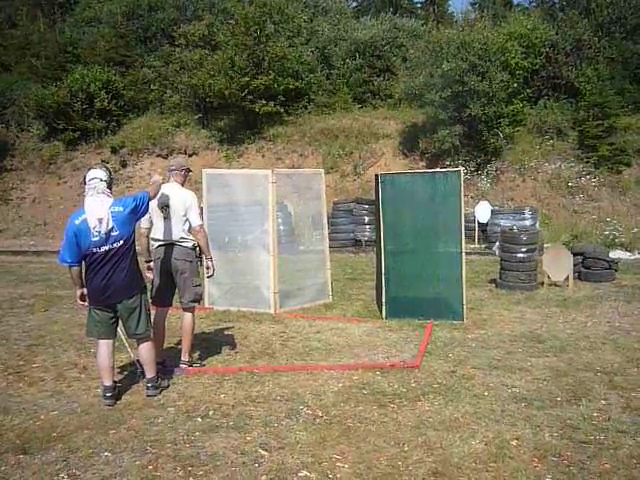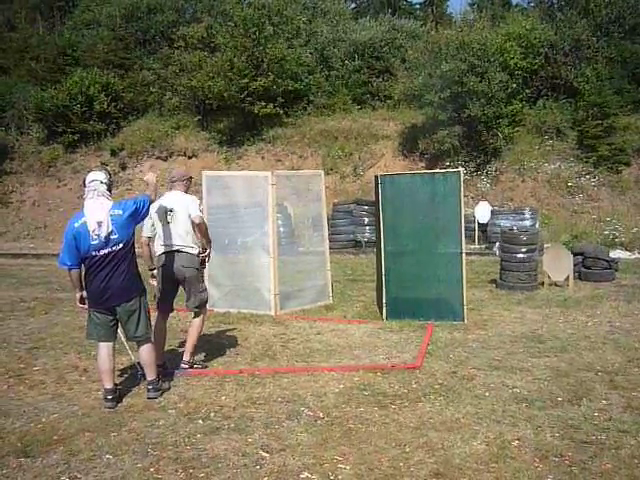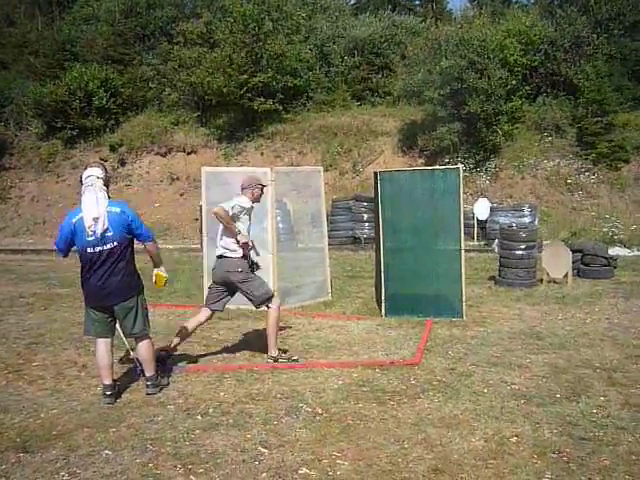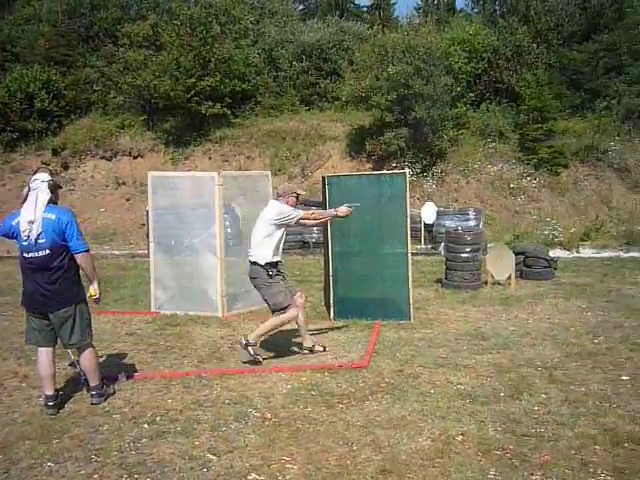
dt=0.5s
person 1, frame 1
left shoulder: (76, 220)
right shoulder: (125, 207)
left elbow: (73, 262)
right elbow: (149, 195)
left wrist: (79, 287)
right wrist: (157, 182)
left hip: (98, 292)
right hip: (130, 288)
left knee: (104, 340)
right knee: (143, 336)
left ankle: (108, 391)
right ankle: (152, 382)
person 1, frame 2
left shoulder: (75, 223)
right shoulder: (124, 211)
left elbow: (72, 265)
right elbow: (149, 199)
left wrist: (79, 291)
right wrist: (152, 183)
left hip: (98, 295)
right hip: (129, 291)
left knee: (104, 343)
right knee: (143, 338)
left ankle: (109, 393)
right ankle: (153, 384)
person 1, frame 3
left shoulder: (73, 217)
right shoulder: (122, 210)
left elbow: (61, 250)
right elbow: (148, 241)
right wrist: (158, 265)
left hip: (94, 291)
right hip: (126, 288)
left knee: (102, 338)
right knee: (141, 334)
left ankle: (108, 389)
right ankle: (152, 380)
person 1, frame 4
right shoulder: (63, 216)
right elbow: (81, 253)
left wrist: (22, 203)
right wrist: (94, 281)
left hip: (34, 298)
right hip: (66, 296)
left knee: (43, 347)
right knee: (83, 344)
left ankle: (50, 399)
right ankle: (97, 390)
person 2, frame 1
left shoulder: (152, 197)
right shoulder: (187, 196)
left elbow: (143, 233)
right elbow: (198, 230)
left wrist: (148, 260)
right wrist: (208, 258)
left hip: (160, 254)
right hip: (183, 253)
left knee: (160, 309)
right knee: (188, 309)
left ankle: (158, 358)
right ankle: (186, 358)
person 2, frame 2
left shoulder: (155, 206)
right shoulder: (190, 200)
left elbow: (145, 241)
right elbow: (198, 220)
left wrist: (152, 268)
right wrist: (207, 243)
left hip: (165, 261)
right hip: (188, 260)
left knee: (162, 313)
right knee: (199, 311)
left ankle: (159, 361)
right ankle: (187, 359)
person 2, frame 3
left shoulder: (238, 205)
right shoulder: (241, 204)
right elbow: (217, 210)
right wrist: (237, 235)
left hip: (221, 267)
right hip: (237, 266)
left knee: (207, 312)
right knee: (274, 304)
left ankle: (171, 347)
right ankle: (273, 353)
person 2, frame 4
left shoulder: (279, 211)
right shoulder: (277, 211)
left elbow: (308, 221)
right elbow: (310, 216)
left wrist: (332, 215)
right wrist: (335, 212)
left hip: (270, 268)
right hip: (263, 271)
left knee: (298, 299)
right knee: (290, 312)
left ankle: (307, 344)
right ankle: (251, 340)
